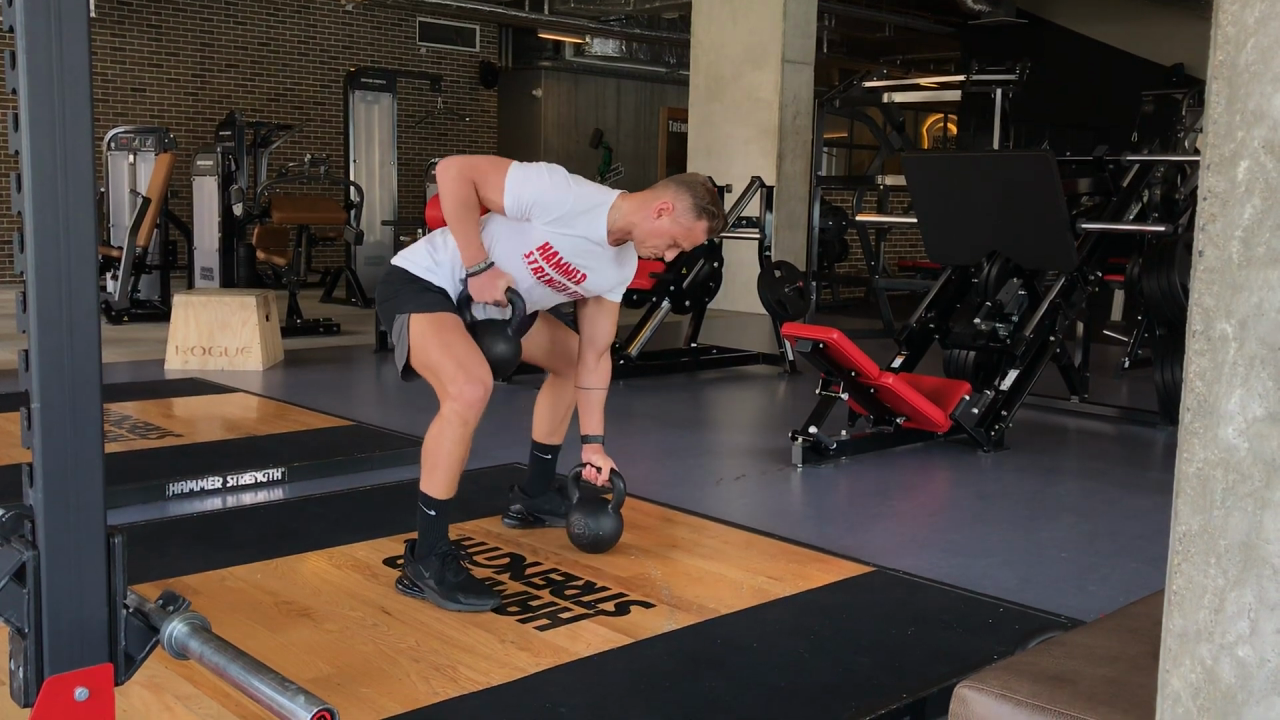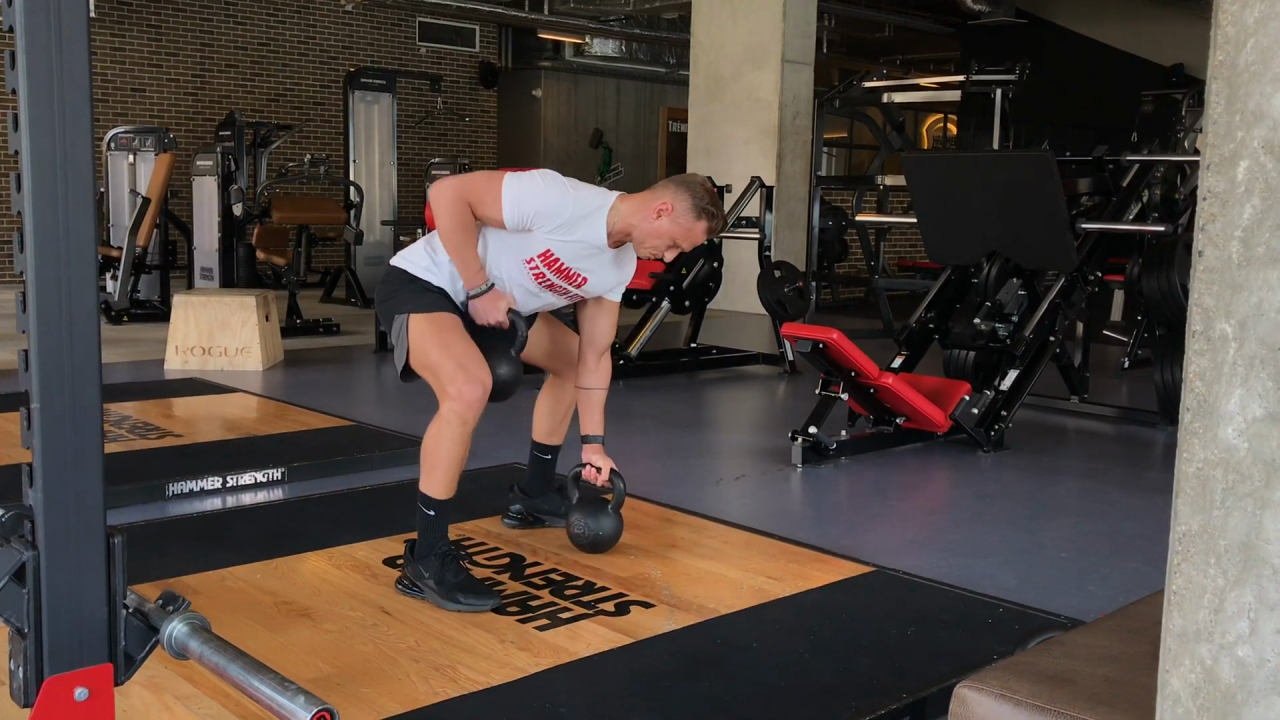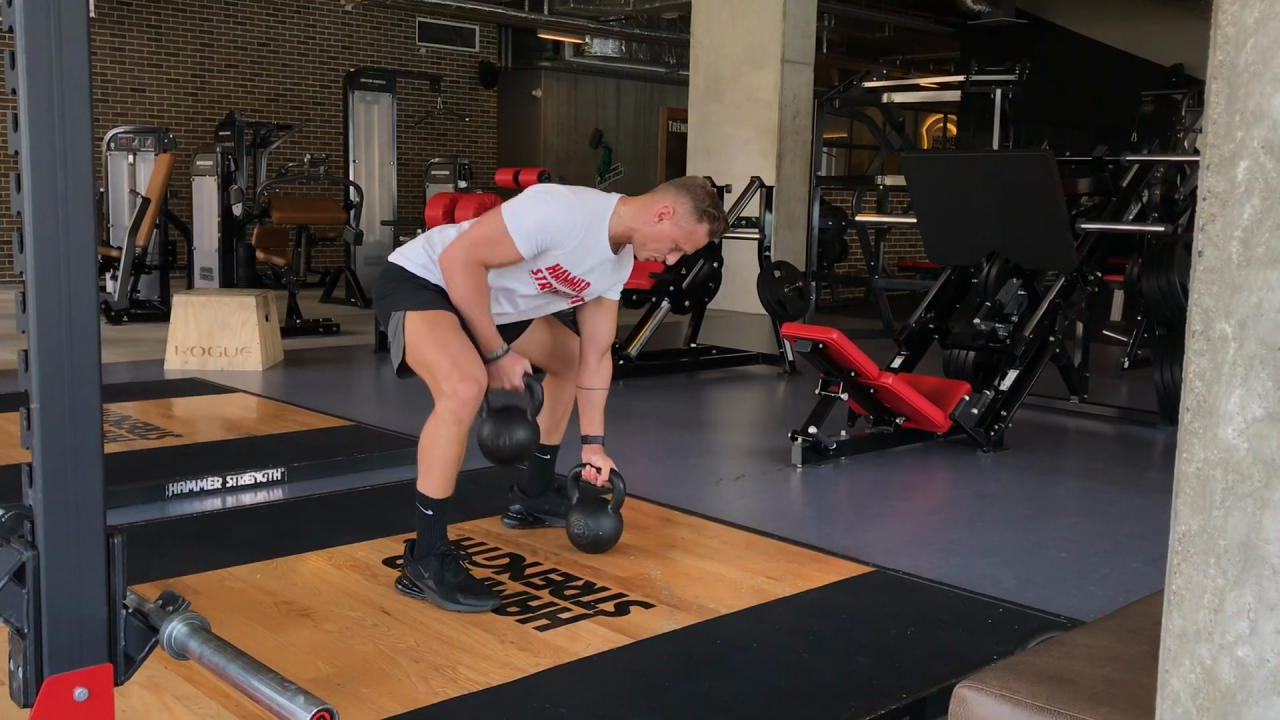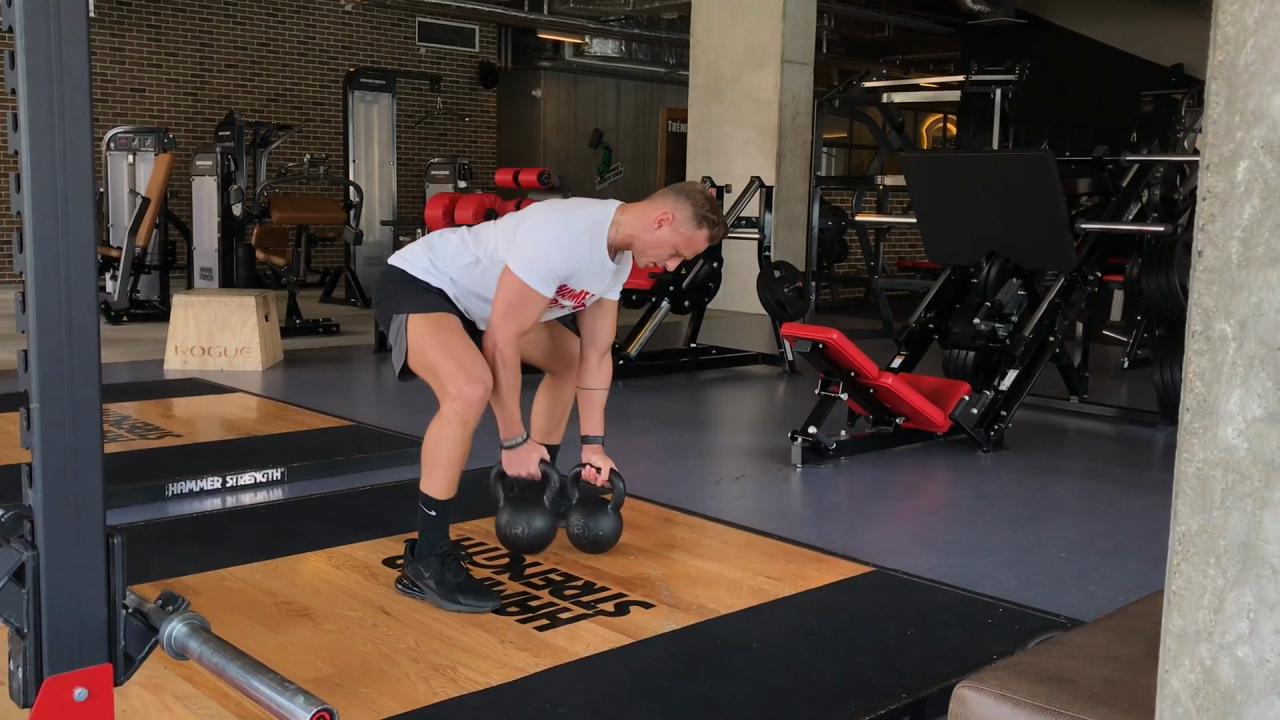
dt=0.2s
person 1, frame 1
left shoulder: (621, 264)
right shoulder: (561, 194)
left elbow: (594, 355)
right elbow: (453, 169)
left wrist: (593, 443)
right wrist: (479, 268)
right hip: (422, 281)
left knee: (570, 359)
right knee: (470, 389)
left ankle: (534, 496)
right ankle: (427, 561)
person 1, frame 2
left shoulder: (620, 262)
right shoulder: (559, 199)
left elbow: (594, 355)
right elbow: (447, 194)
left wrist: (592, 444)
right wrist: (480, 290)
right hip: (420, 280)
left knee: (570, 358)
right knee: (469, 388)
left ankle: (533, 495)
right ankle: (427, 560)
person 1, frame 3
left shoulder: (618, 259)
right shoulder: (563, 213)
left elbow: (595, 353)
right elbow: (457, 258)
left wrist: (593, 444)
right wrist: (497, 353)
right hip: (419, 279)
left knee: (570, 357)
right knee: (464, 387)
left ankle: (532, 496)
right ankle: (426, 561)
person 1, frame 4
left shoulder: (617, 254)
right shoulder: (564, 235)
left elbow: (596, 353)
right elbow: (501, 343)
left wrist: (593, 444)
right wrist: (514, 442)
left hip: (471, 296)
right hip: (416, 283)
left knee: (570, 358)
right knee: (469, 389)
right ankle: (427, 561)
